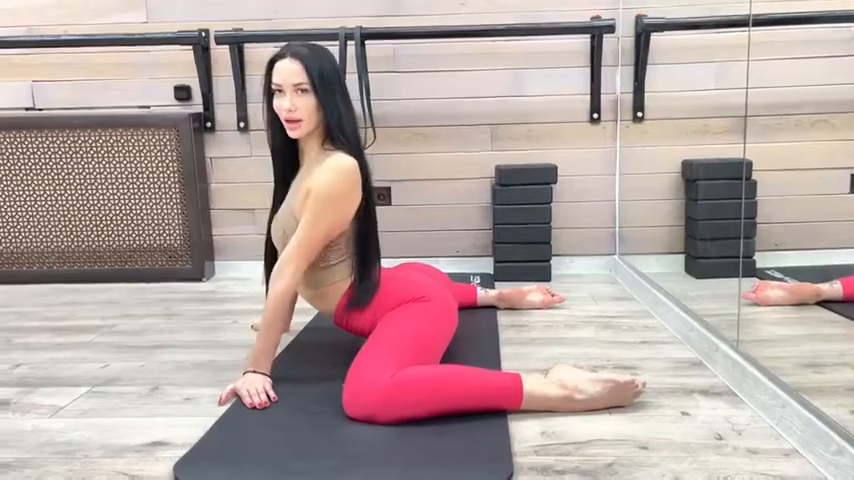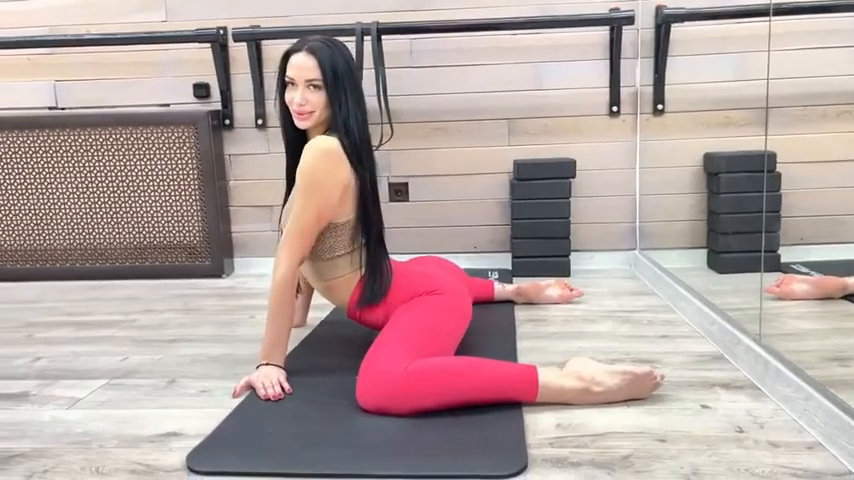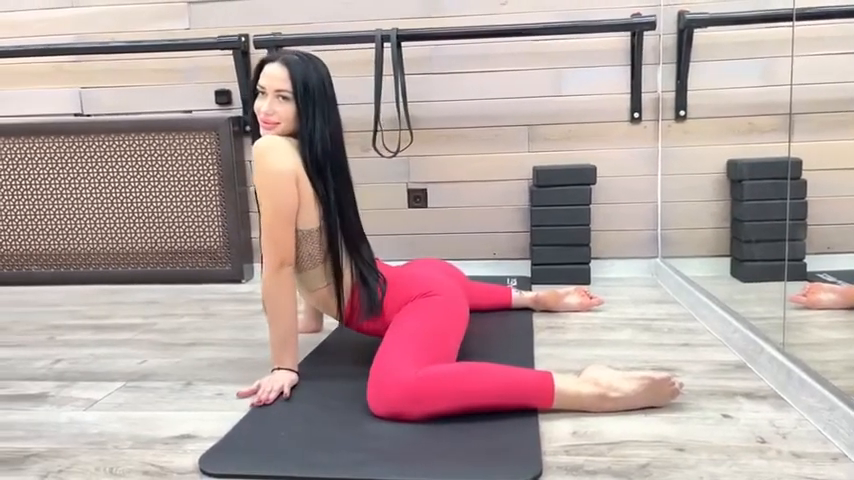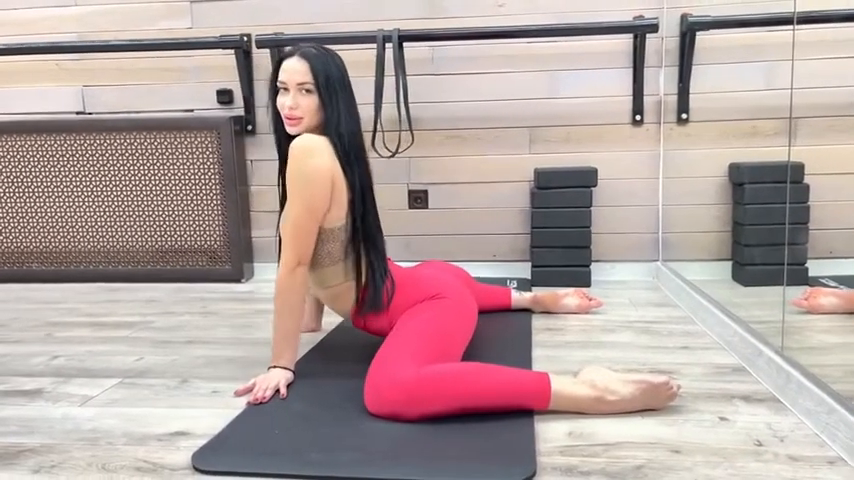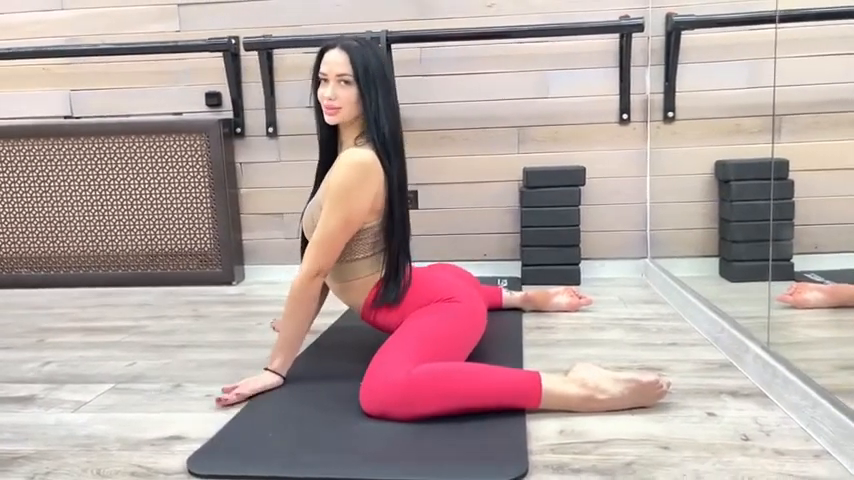
dt=1s
person 1, frame 1
left shoulder: (337, 170)
right shoulder: (305, 160)
left elbow: (287, 272)
right elbow: (292, 265)
left wrist: (257, 369)
right wrist: (277, 319)
left hip: (409, 303)
right hip: (398, 287)
left knee: (367, 396)
left ankle: (554, 388)
right ankle: (496, 296)
person 1, frame 2
left shoulder: (323, 153)
right shoulder: (328, 149)
left elbow: (289, 261)
right elbow: (311, 254)
left wrist: (270, 360)
right wrist: (298, 311)
left hip: (423, 296)
right hip: (415, 280)
left knee: (381, 387)
left ankle: (573, 381)
right ankle: (515, 290)
person 1, frame 3
left shoulder: (272, 152)
right shoulder: (308, 152)
left elbow: (279, 265)
left wrist: (284, 365)
right wrist: (312, 316)
left hip: (420, 297)
right hip: (415, 281)
left knee: (393, 393)
left ankle: (591, 389)
right ankle: (536, 298)
person 1, frame 4
left shoulder: (308, 150)
right shoulder: (329, 150)
left elbow: (294, 264)
right elbow: (321, 258)
left wrist: (282, 363)
right wrist: (312, 316)
left hip: (430, 299)
right hip: (419, 284)
left knee: (390, 391)
left ankle: (589, 390)
right ankle: (534, 299)
person 1, frame 5
left shoulder: (357, 165)
right shoulder: (347, 152)
left elbow: (311, 272)
right elbow: (324, 266)
left wrist: (276, 367)
right wrist: (296, 322)
left hip: (440, 304)
right hip: (430, 287)
left knee: (385, 392)
left ankle: (579, 388)
right ankle: (525, 298)
